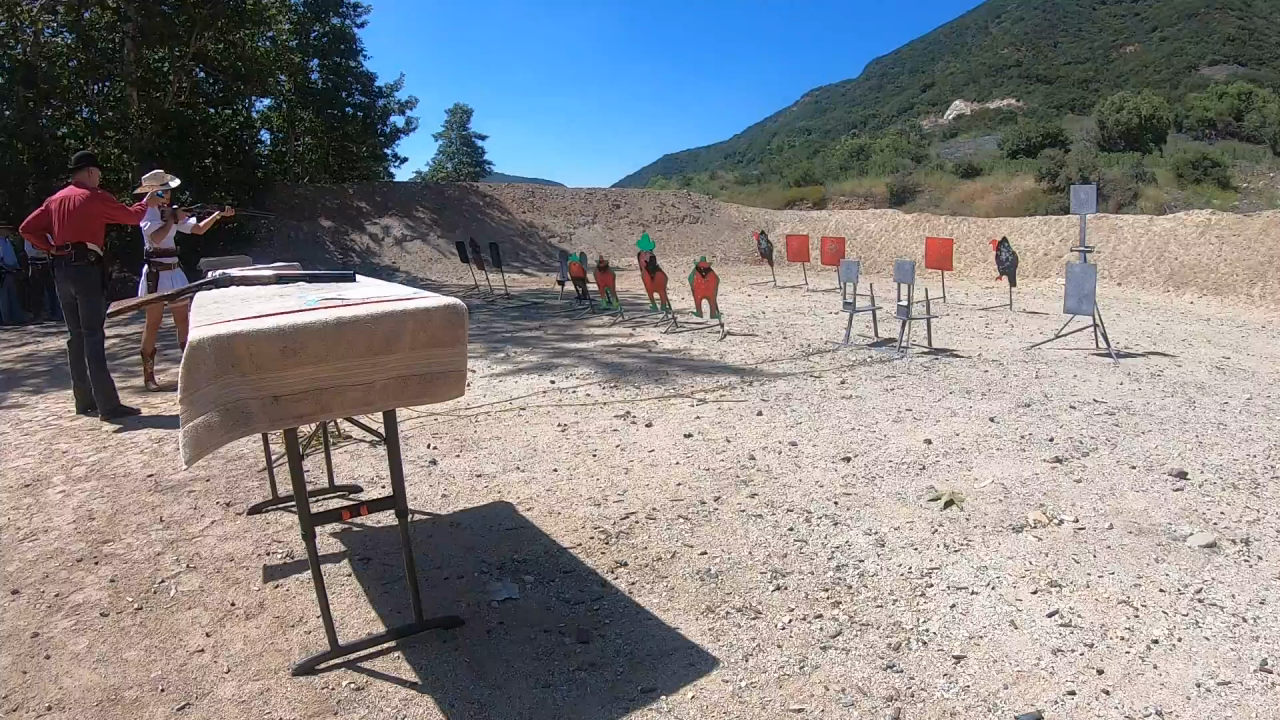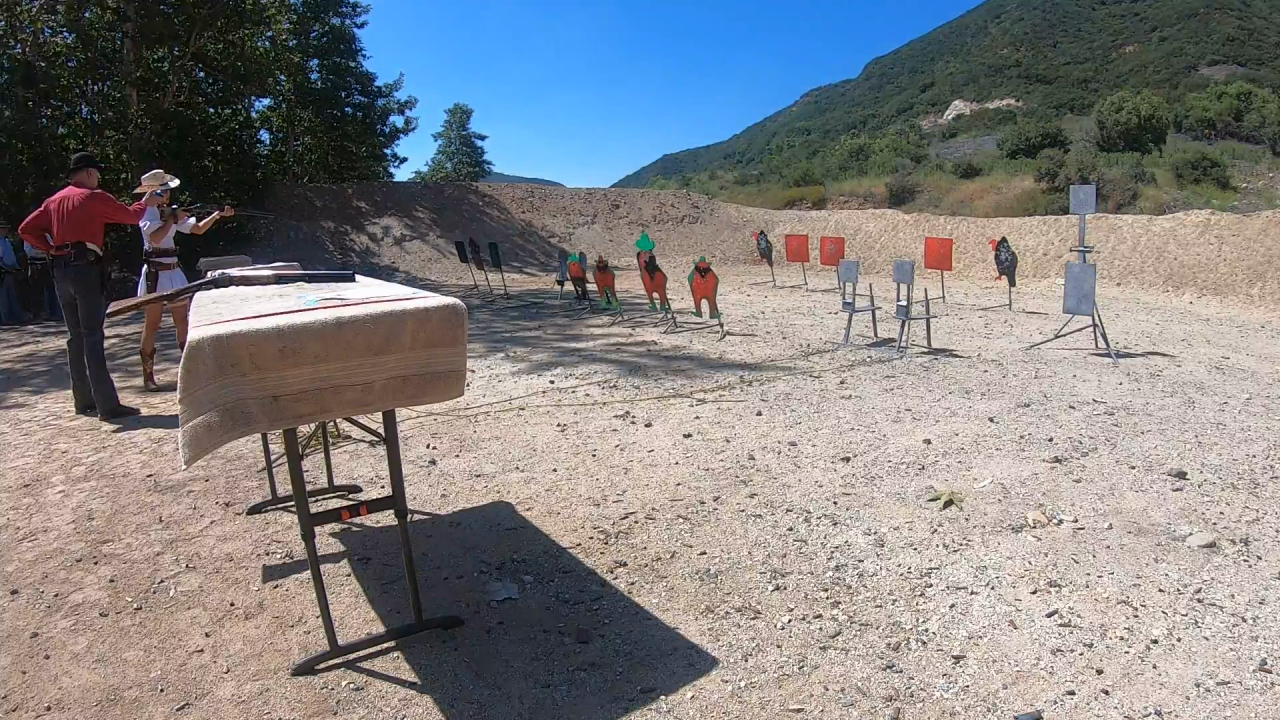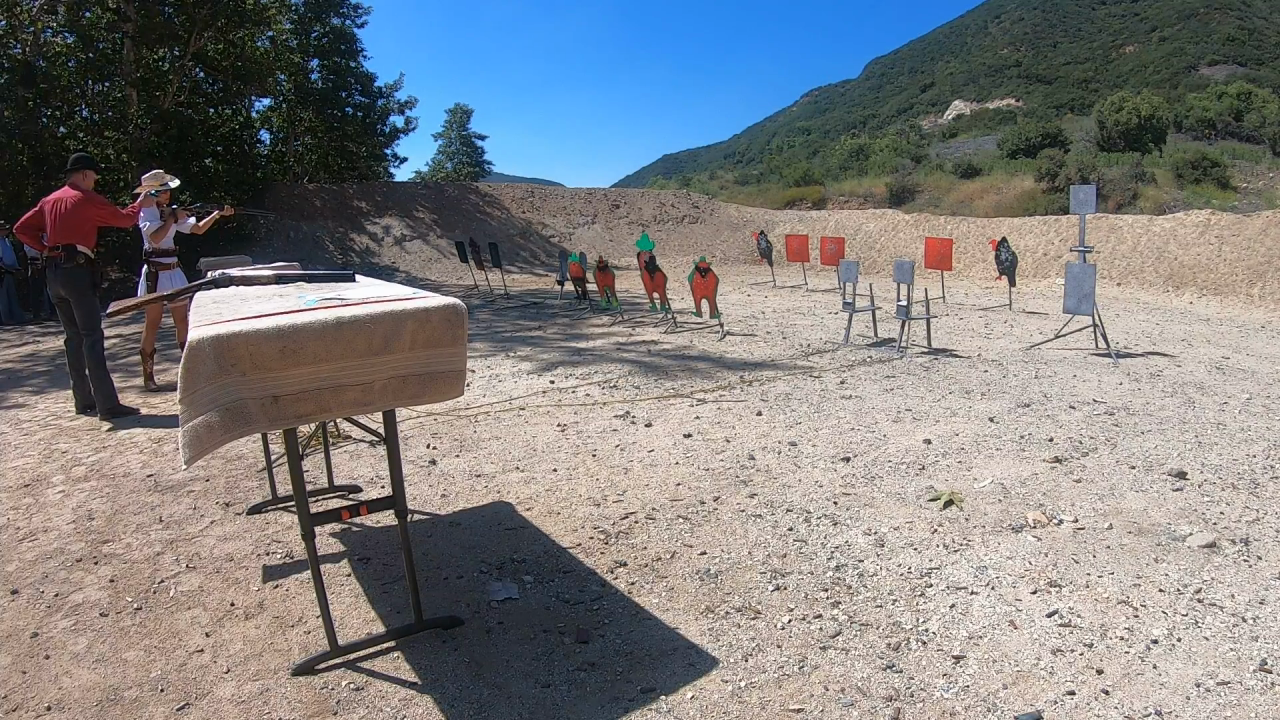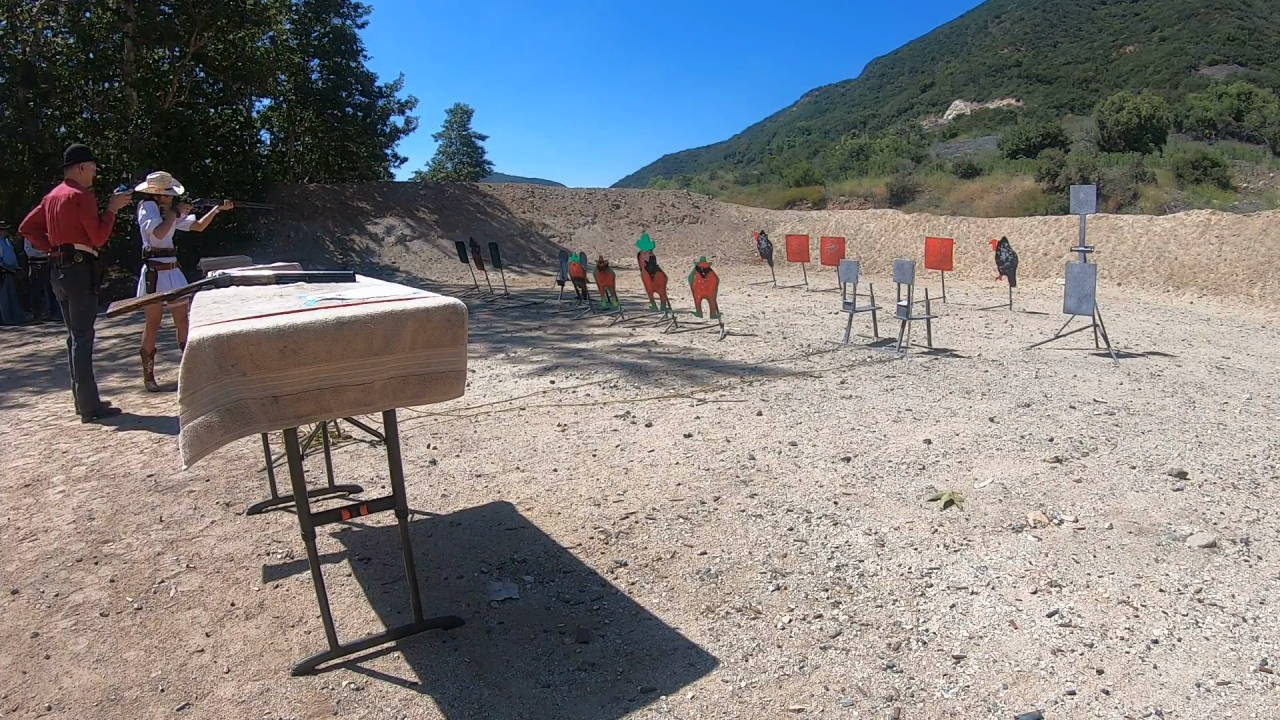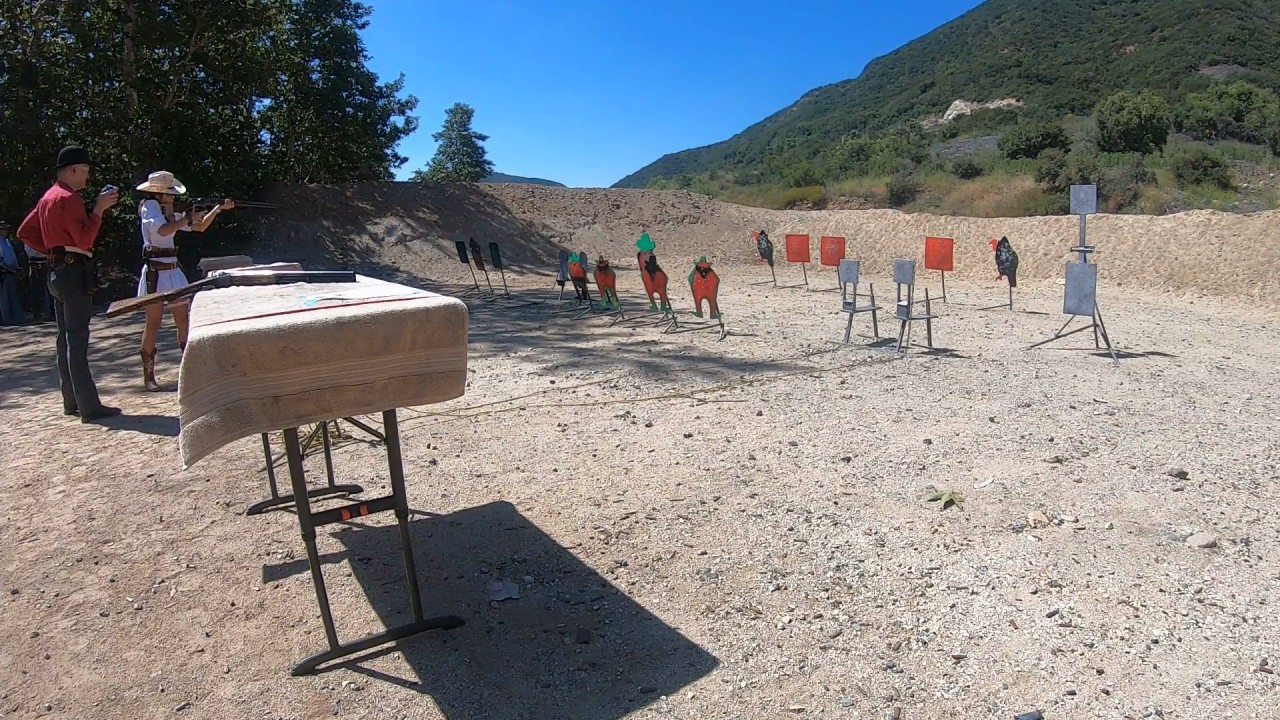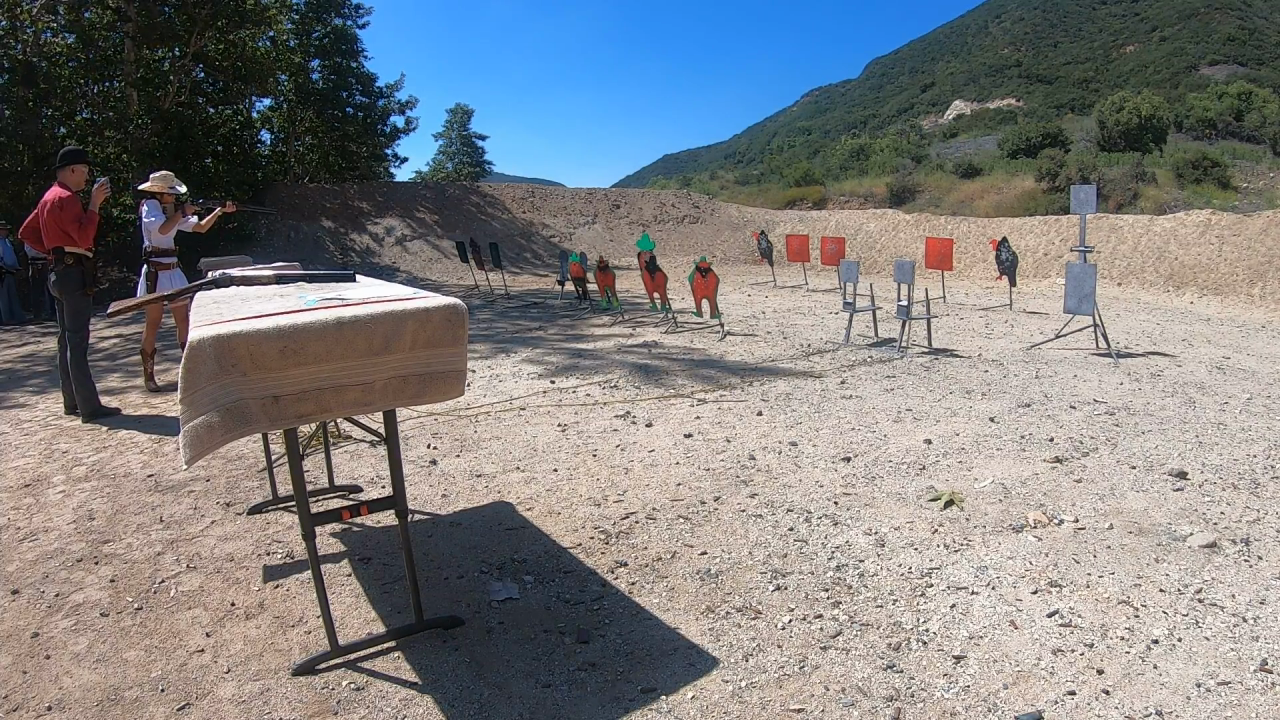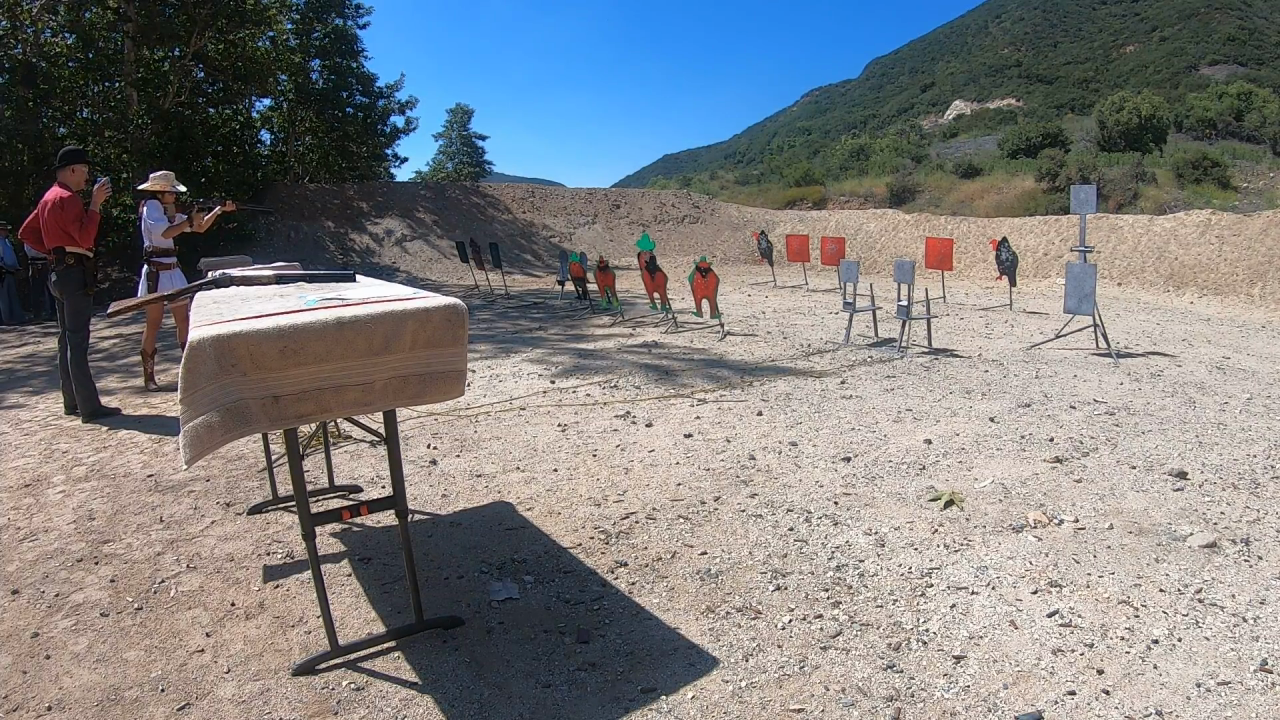
dt=0.7s
person 1, frame 1
left shoulder: (55, 200)
right shoulder: (95, 197)
left elbow: (27, 228)
right elbow: (131, 217)
left wrist: (51, 248)
right wrist: (146, 203)
left hip: (62, 271)
right hip: (86, 269)
left knee: (77, 337)
right knee: (93, 337)
left ankle: (84, 401)
right ankle: (108, 405)
person 1, frame 2
left shoulder: (54, 200)
right shoulder: (94, 197)
left elbow: (26, 229)
right elbow: (131, 216)
left wrist: (51, 248)
right wrist: (146, 203)
left hip: (61, 270)
right hip: (85, 269)
left knee: (76, 336)
right knee: (93, 337)
left ankle: (84, 401)
right ankle: (107, 405)
person 1, frame 3
left shoulder: (50, 201)
right shoulder: (88, 199)
left elbow: (21, 229)
right elbow: (124, 219)
left wrist: (46, 249)
right wrist: (141, 204)
left hip: (54, 272)
right hip: (77, 271)
left knee: (73, 337)
right knee: (92, 336)
left ankle: (84, 400)
right ankle: (107, 404)
person 1, frame 4
left shoulder: (52, 196)
right shoulder: (82, 196)
left elbow: (27, 228)
right elbow: (98, 238)
left wrist: (52, 248)
right wrist: (113, 208)
left hip: (59, 270)
right hip: (80, 270)
left knee: (75, 336)
right knee: (83, 338)
left ankle: (82, 400)
right ankle: (89, 407)
person 1, frame 5
left shoulder: (48, 197)
right shoulder: (69, 198)
left elbow: (25, 232)
right elbow: (85, 239)
left wrist: (51, 249)
right wrist: (99, 208)
left hip: (58, 271)
right hip: (74, 272)
left knee: (66, 338)
right knee: (77, 340)
left ankle: (72, 401)
right ankle: (89, 407)
person 1, frame 6
left shoulder: (49, 198)
right shoulder: (67, 198)
left elbow: (27, 233)
right elbow: (84, 237)
left wrist: (52, 250)
right wrist: (95, 203)
left hip: (59, 272)
right hip: (74, 273)
left knee: (67, 339)
right knee: (77, 341)
left ankle: (72, 401)
right ankle: (89, 407)
person 1, frame 7
left shoulder: (49, 198)
right shoulder: (68, 199)
left elbow: (27, 233)
right elbow: (85, 237)
left wrist: (52, 250)
right wrist: (96, 203)
left hip: (59, 272)
right hip: (75, 273)
left knee: (67, 339)
right knee: (77, 342)
left ankle: (72, 402)
right ankle: (90, 408)
person 2, frame 1
left shoulder: (172, 211)
right shoulder: (147, 211)
left elbow: (199, 229)
right elbow: (156, 237)
left wrist: (218, 215)
right wrist: (173, 219)
left hip: (174, 271)
right hip: (156, 273)
left knee: (183, 322)
right knee: (153, 325)
right ankle: (148, 376)
person 2, frame 2
left shoulder: (171, 211)
right shoulder: (146, 211)
left elbow: (198, 229)
right elbow: (156, 237)
left wrist: (217, 215)
right wrist: (172, 219)
left hip: (174, 271)
right hip: (155, 273)
left knee: (182, 321)
right knee: (152, 325)
right ankle: (148, 375)
person 2, frame 3
left shoulder: (170, 210)
right shoulder: (147, 209)
left elbow: (198, 229)
right elbow: (156, 237)
left wrist: (217, 214)
right wrist: (173, 218)
left hip: (174, 271)
right hip: (155, 272)
left knee: (183, 321)
right knee: (153, 325)
right ankle: (148, 376)
person 2, frame 4
left shoulder: (170, 210)
right shoulder: (147, 207)
left elbow: (198, 226)
right elbow: (158, 233)
left wrist: (217, 209)
right wrist: (175, 212)
left hip: (173, 271)
right hip: (155, 272)
left knee: (183, 321)
right knee: (153, 325)
right ankle: (148, 376)
person 2, frame 5
left shoulder: (171, 212)
right shoulder: (149, 206)
left elbow: (200, 226)
right elbow: (163, 230)
left wrist: (218, 208)
right wrist: (187, 218)
left hip: (174, 271)
right hip: (155, 272)
left knee: (184, 321)
right knee: (153, 324)
right ankle: (148, 376)
person 2, frame 6
left shoulder: (171, 211)
right shoulder: (150, 206)
left elbow: (201, 227)
right elbow: (163, 229)
left wrist: (220, 210)
right wrist: (182, 212)
left hip: (174, 271)
right hip: (155, 272)
left knee: (184, 320)
right knee: (153, 324)
right ankle: (148, 376)
person 2, frame 7
left shoulder: (169, 212)
right shoulder: (151, 206)
left elbow: (200, 227)
right elbow: (166, 233)
left wrist: (219, 210)
right wrist: (189, 220)
left hip: (173, 271)
right hip: (156, 272)
left knee: (184, 320)
right knee: (153, 324)
right ankle: (148, 376)
